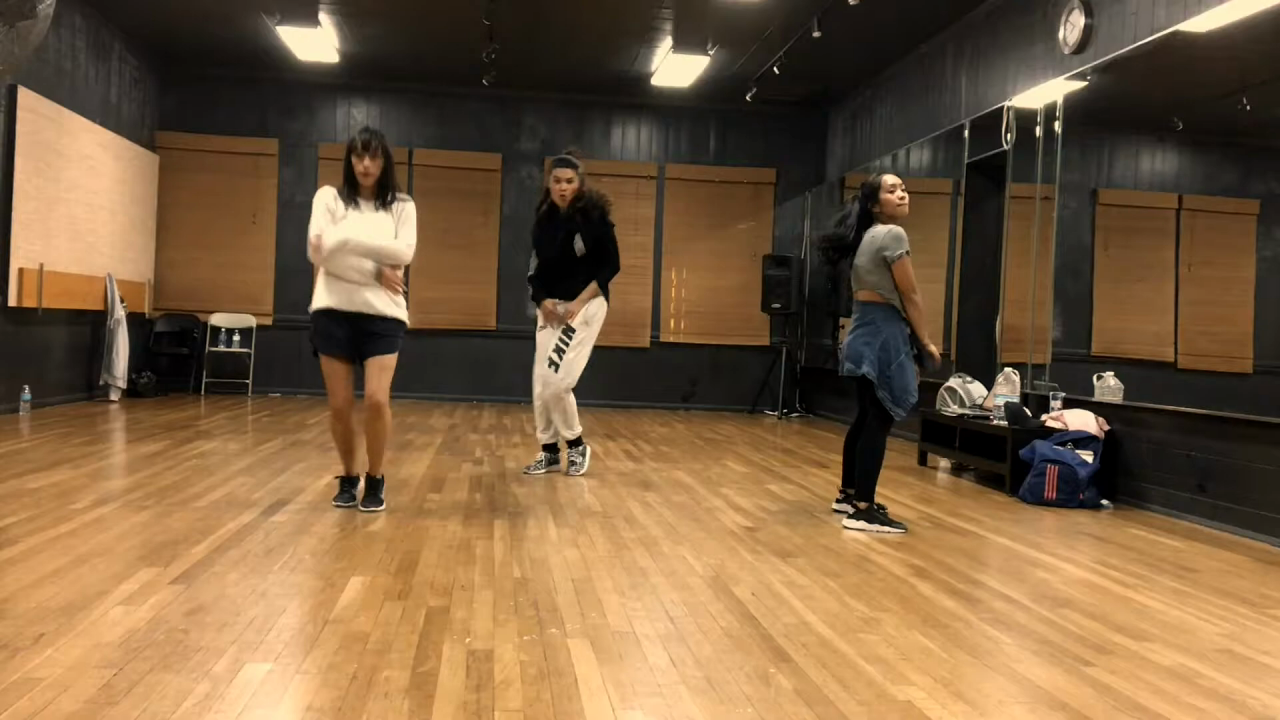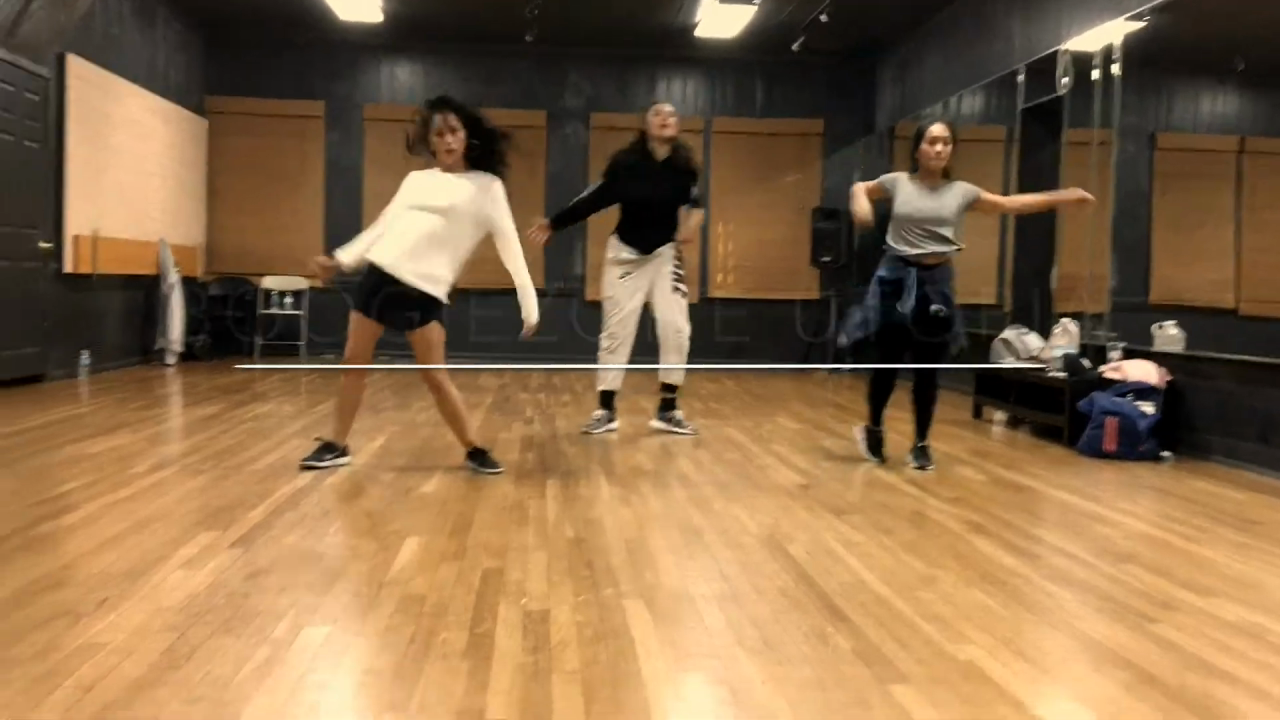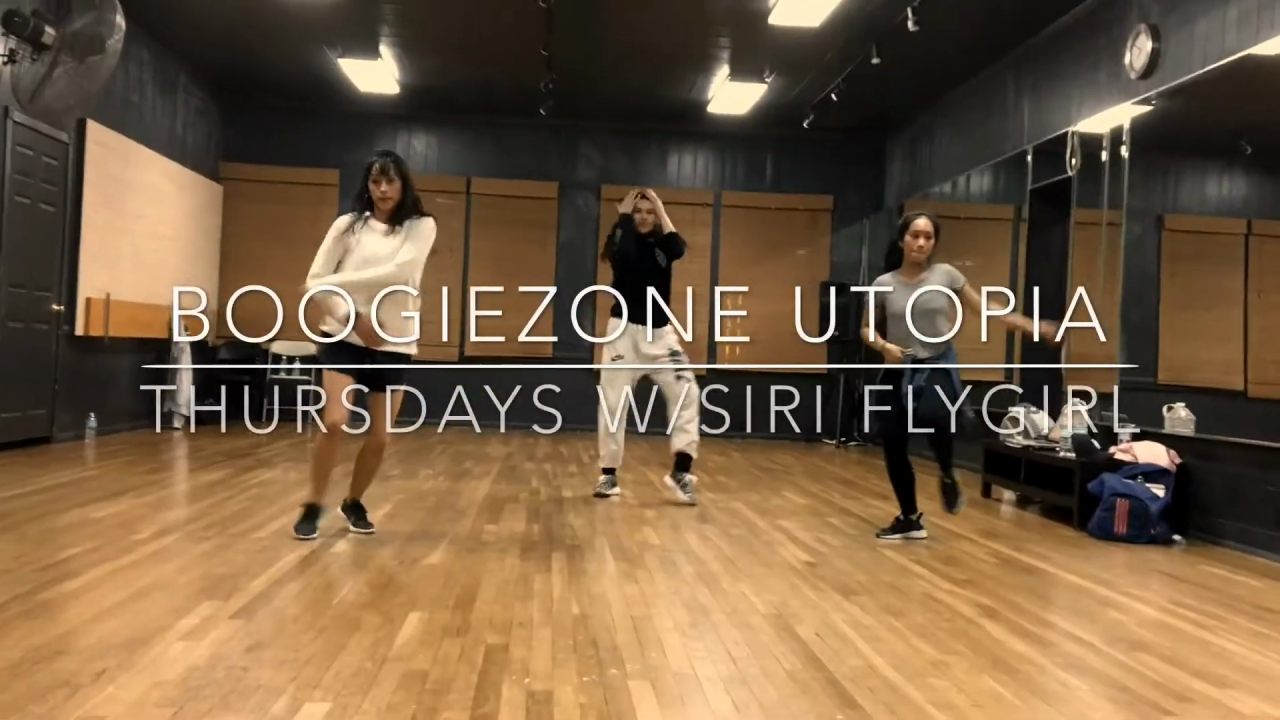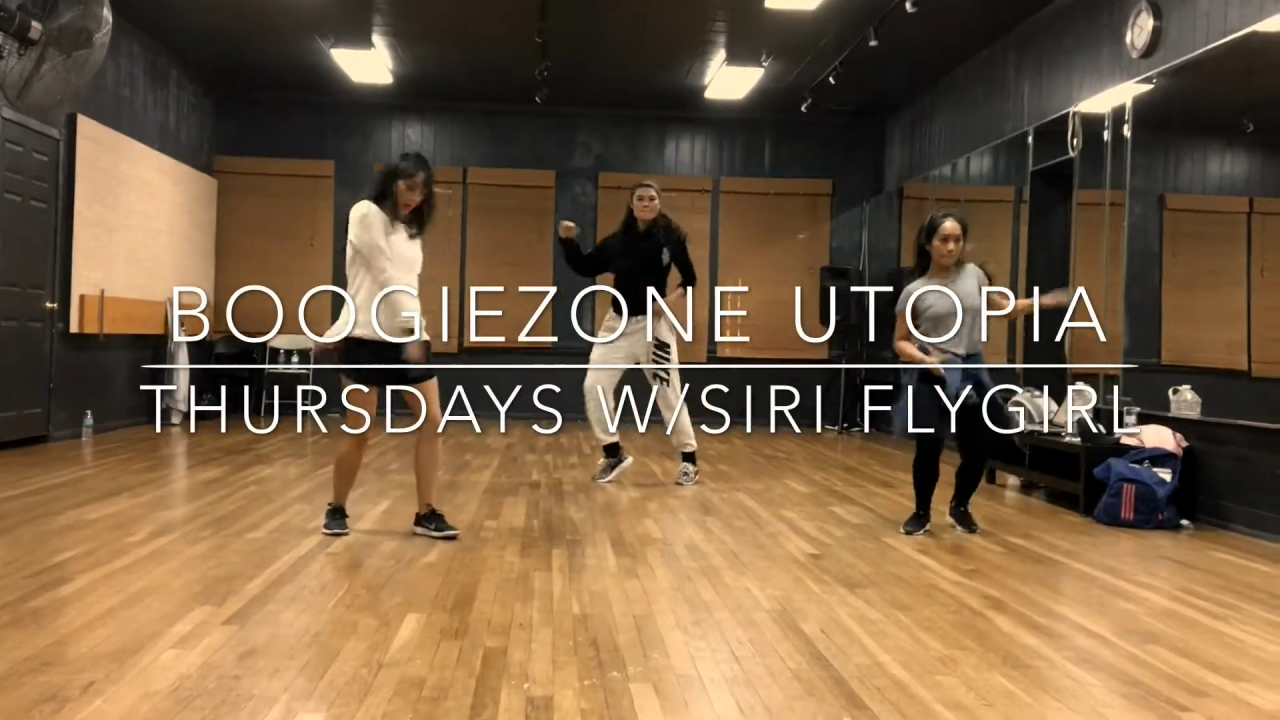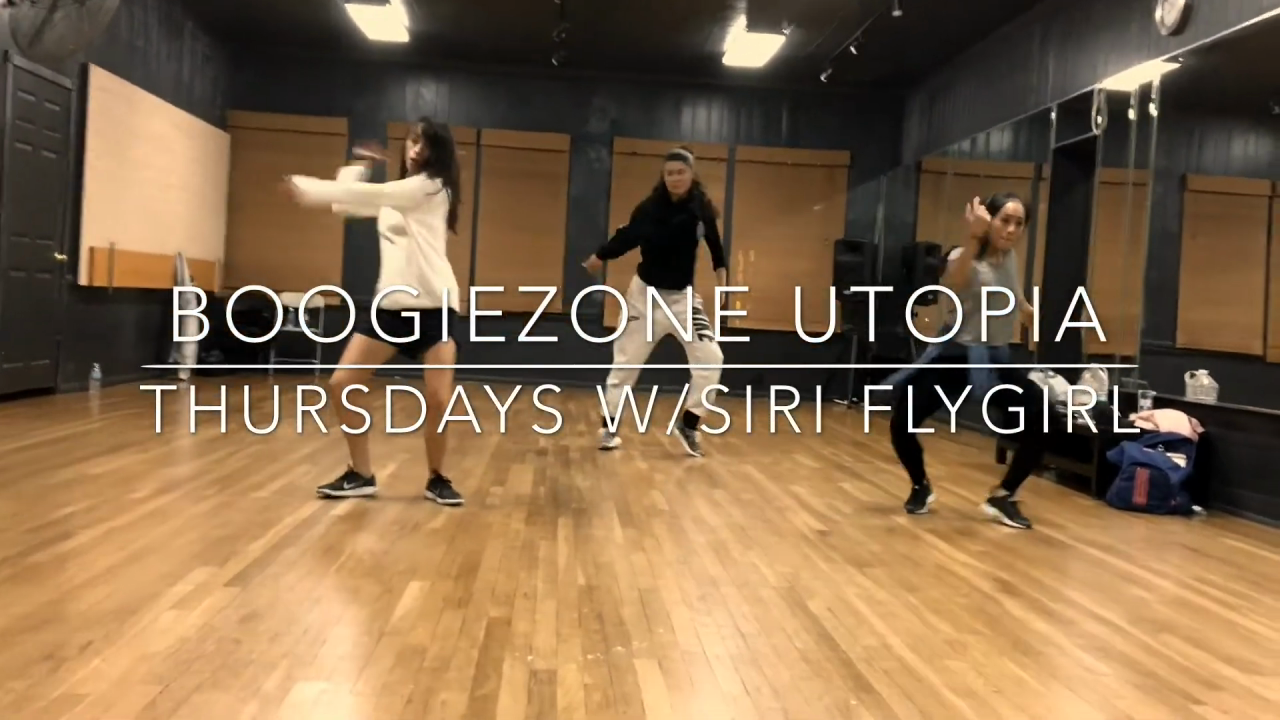
dt=1s
person 1, frame 1
left shoulder: (401, 206)
right shoulder: (329, 198)
left elbow: (402, 253)
right elbow: (319, 251)
left wrist: (341, 238)
right wrist: (375, 270)
left hip: (384, 315)
right hip: (333, 312)
left knee: (376, 399)
right knee: (341, 404)
left ankle: (375, 479)
right ankle: (350, 476)
person 1, frame 2
left shoulder: (486, 185)
right shoulder: (417, 180)
left elbow: (509, 246)
right elbow: (385, 226)
left wrist: (529, 304)
right wrist: (341, 260)
left hip: (425, 287)
right hip: (382, 274)
left knee: (436, 378)
right knee: (353, 361)
left ankle: (475, 451)
right ankle: (336, 445)
person 1, frame 3
left shoulder: (422, 227)
right shoulder: (348, 226)
left elbow: (394, 273)
right elbow: (316, 275)
left wrist: (332, 284)
right wrist: (350, 316)
left hip: (394, 345)
right hip: (344, 339)
left knee: (379, 438)
right knee: (335, 423)
left ankle: (354, 502)
right ankle: (313, 506)
person 1, frame 4
left shoulder: (412, 230)
right shoulder: (366, 213)
right elbow: (382, 274)
right wrist: (407, 326)
left hip: (410, 339)
right hip: (366, 339)
left knee: (431, 423)
right knee: (359, 432)
left ankle: (426, 513)
right ankle: (337, 509)
person 1, frame 5
left shoulder: (432, 186)
right shoulder: (390, 193)
left elbow: (368, 198)
right elbow: (350, 203)
left wrist: (307, 186)
right wrist: (362, 164)
left hip: (432, 305)
right hip: (388, 304)
left knee: (437, 400)
right knee: (342, 384)
left ankle: (437, 478)
right ankle: (360, 473)
person 2, frame 1
left shoulder: (869, 236)
right shoulder: (892, 234)
right elbow: (909, 295)
left wrist: (913, 336)
right wrist: (926, 341)
left hip: (868, 328)
right hip: (882, 330)
left knee: (868, 417)
right knee: (879, 421)
left ankle: (849, 494)
right ankle: (863, 509)
person 2, frame 2
left shoulder: (962, 192)
right shoulder: (897, 183)
left elbow: (1009, 204)
right elbow: (861, 188)
left wrist: (1061, 197)
right wrist: (860, 206)
left hip: (934, 281)
right hip: (896, 278)
left knee: (927, 368)
right knee: (887, 363)
left ankle: (921, 443)
right ankle: (873, 429)
person 2, frame 3
left shoulder: (945, 274)
right shoulder: (883, 285)
left elbow: (980, 308)
right elbow: (868, 329)
left wrist: (1027, 326)
right wrist: (881, 345)
left hip: (937, 366)
right hip: (900, 371)
left knee: (933, 421)
right knee: (893, 446)
left ankle: (948, 478)
right ankle: (910, 519)
person 2, frame 4
left shoulder: (973, 274)
right shoulder: (914, 293)
left elbow: (1003, 307)
right elbow: (901, 342)
left wrist: (1042, 302)
right wrist: (925, 360)
left hip: (973, 372)
right hip: (932, 377)
left knee: (976, 452)
right knee: (928, 447)
left ankle: (959, 506)
right ankle: (921, 513)
person 2, frame 5
left shoulder: (1010, 260)
right shoulder: (967, 262)
right elbow: (960, 278)
left wrist: (1026, 311)
right wrist: (975, 231)
left hip: (997, 362)
right hip: (953, 357)
left knee: (1039, 426)
right knee: (901, 426)
left ankle: (1004, 497)
right ankle: (921, 487)
person 3, frame 1
left shoulder: (594, 216)
right shoulder: (544, 221)
left elbow: (611, 265)
right elbow: (536, 270)
left wrist: (580, 301)
right wrist: (540, 299)
left hip: (586, 305)
right hip: (552, 307)
left knee: (556, 381)
right knee: (542, 384)
left ankle: (577, 446)
right ankle: (549, 451)
person 3, frame 2
left shoulder: (684, 165)
right shoulder: (626, 162)
left elbow: (694, 198)
right elbow: (596, 197)
left wrist: (694, 218)
right wrist: (554, 223)
left hip: (665, 254)
right hip: (625, 254)
left knee: (677, 330)
right knee: (616, 331)
left ankle: (668, 409)
right ankle: (606, 410)
person 3, frame 3
left shoulder: (664, 242)
right shoulder: (619, 244)
left elbow: (675, 250)
right elbow: (624, 259)
left wrist: (661, 210)
right wrist: (622, 216)
left hip: (660, 332)
right hip: (624, 330)
left knee: (688, 396)
right knee: (613, 405)
left ankle: (681, 471)
right ankle: (608, 475)
person 3, frame 4
left shoulder: (671, 237)
right shoulder: (617, 241)
left elbow: (689, 276)
right elbow: (585, 266)
left wrist: (676, 297)
right wrist: (568, 240)
left hip: (655, 322)
right hip: (619, 321)
left knee: (668, 393)
right knee: (595, 387)
left ankle: (689, 460)
right ankle: (614, 455)
person 3, frame 5
left shoulder: (701, 211)
right shoulder: (649, 207)
left elbow: (715, 246)
right elbow: (626, 237)
left wrist: (720, 278)
right wrist: (599, 257)
left hip: (682, 296)
right hip: (644, 295)
left knee: (710, 359)
right knee: (625, 363)
left ankle: (689, 425)
right ankle: (609, 427)
